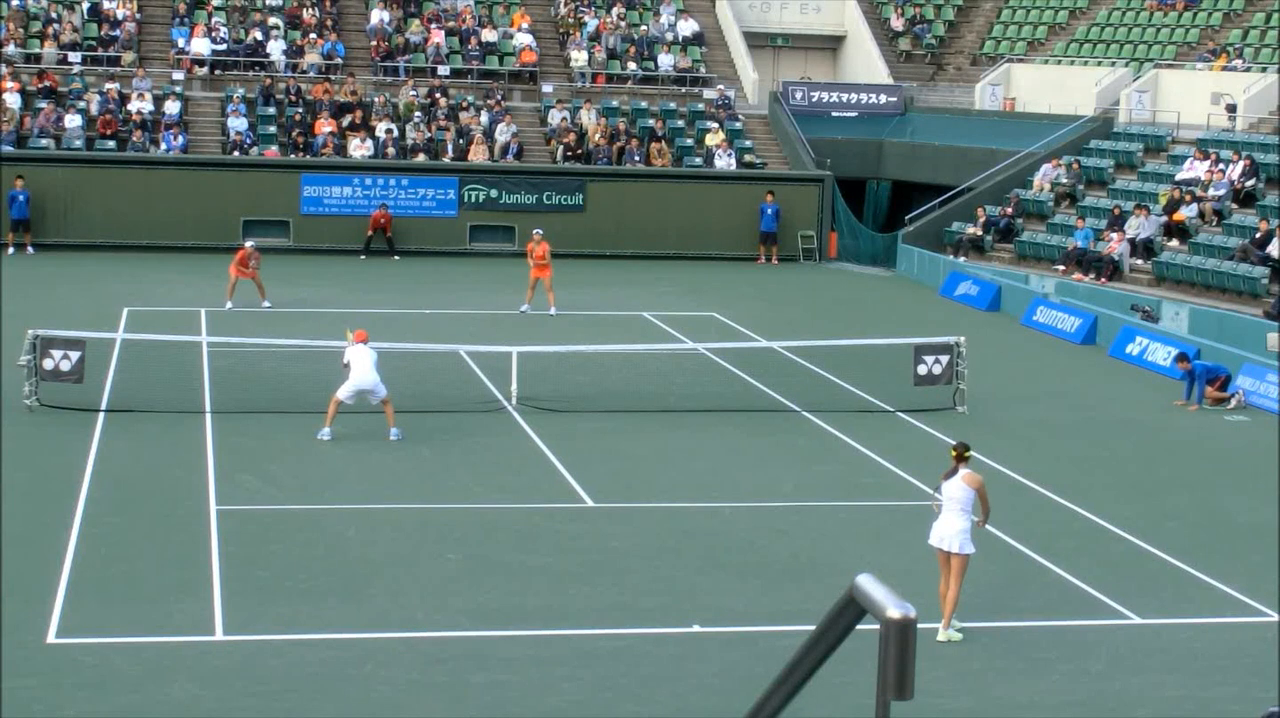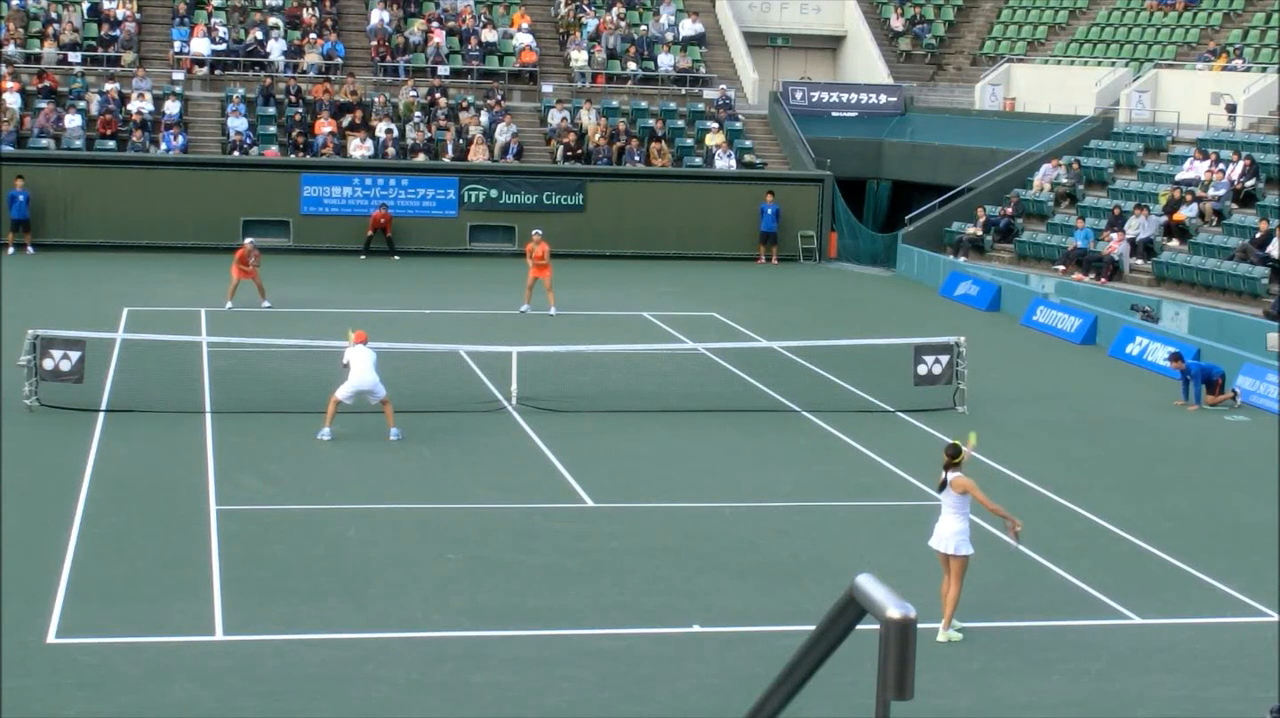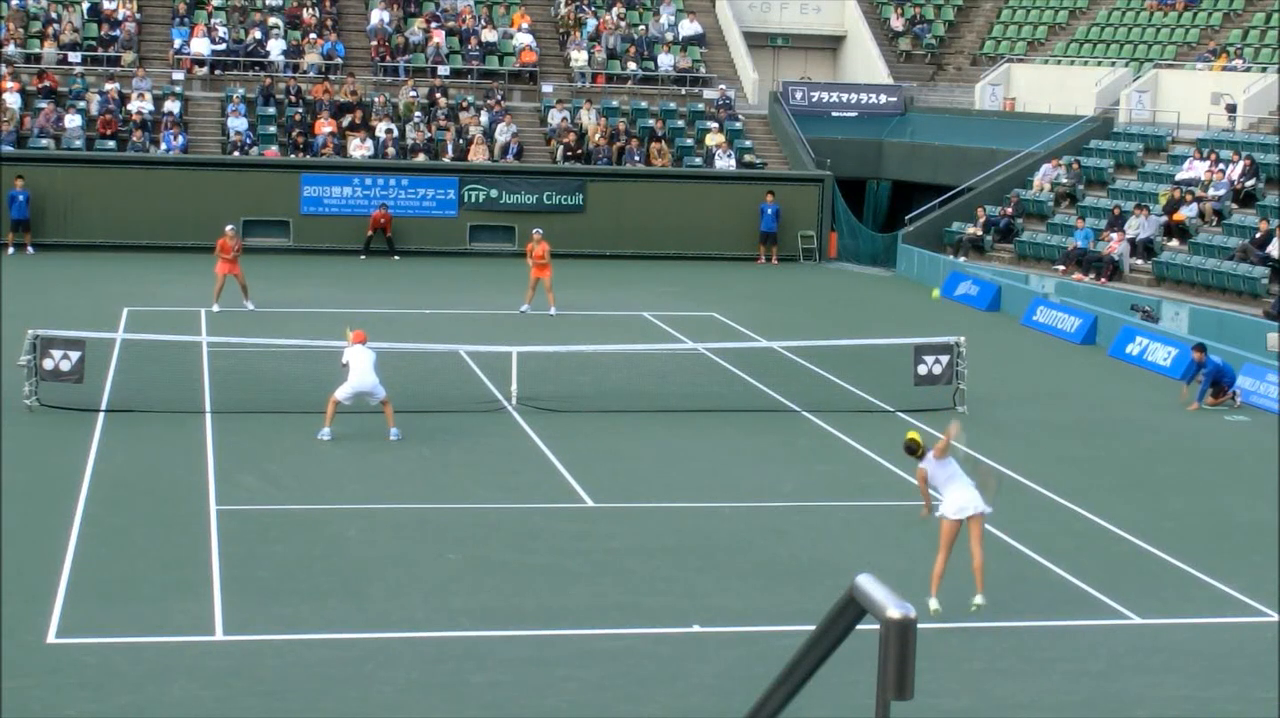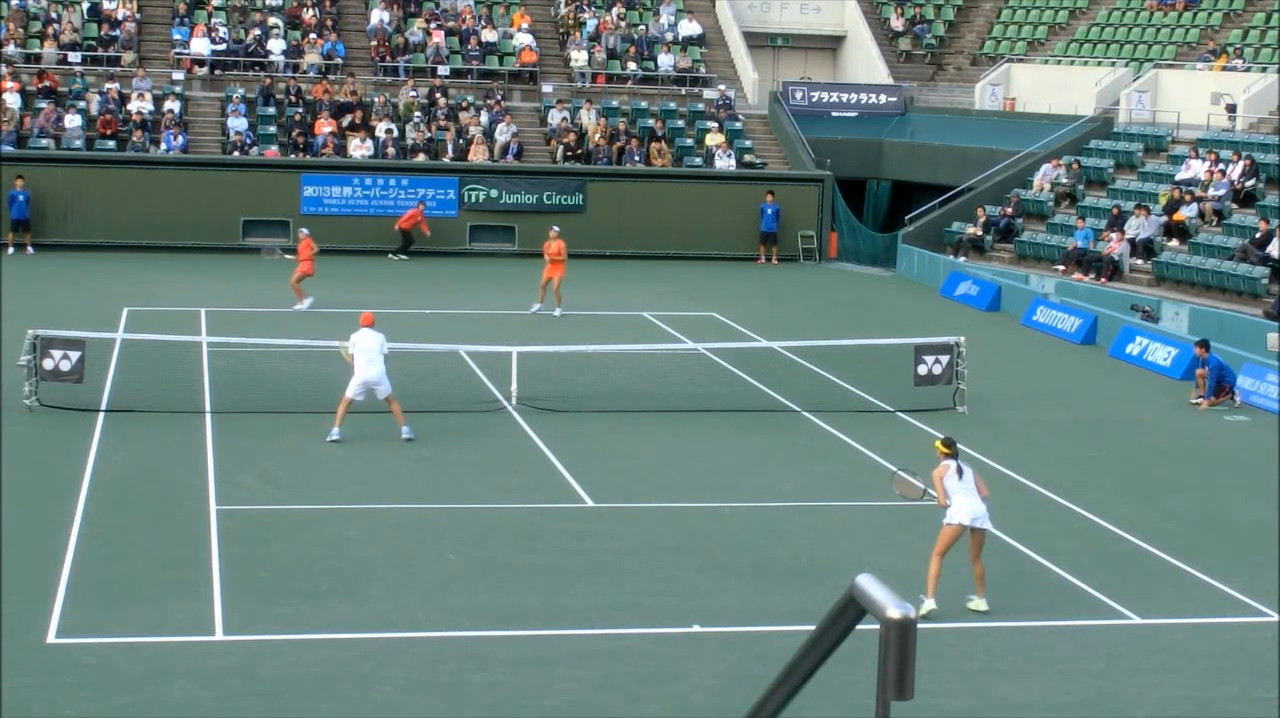
dt=1s
person 1, frame 1
left shoulder: (946, 476)
right shoulder: (975, 479)
right elbow: (985, 506)
right wrist: (984, 519)
left hip: (941, 529)
right hip: (958, 533)
left knee: (944, 579)
right knee: (955, 583)
left ankle: (947, 619)
right ankle: (945, 630)
person 1, frame 2
left shoulder: (946, 474)
right shoulder: (963, 482)
left elbow: (952, 463)
right elbow: (990, 506)
left wrist: (967, 449)
right wrist: (1012, 521)
left hip: (942, 534)
right hip: (956, 537)
left knee: (948, 581)
right knee: (955, 584)
left ankle: (947, 621)
right ankle: (945, 629)
person 1, frame 3
left shoulder: (923, 470)
right shoulder: (937, 454)
left elbow: (927, 504)
right elbow: (948, 437)
left wrist: (926, 510)
left hip: (952, 505)
right hip: (971, 500)
left knee: (943, 554)
right knee: (976, 549)
left ankle: (933, 598)
right ankle: (979, 594)
person 1, frame 4
left shoulder: (938, 471)
right shoulder: (967, 467)
left elbow: (942, 502)
right elbow: (984, 493)
left wrist: (947, 502)
left hip: (960, 513)
right hip: (980, 512)
left knee: (936, 556)
right knee: (976, 558)
left ankle: (930, 600)
right ankle: (980, 599)
